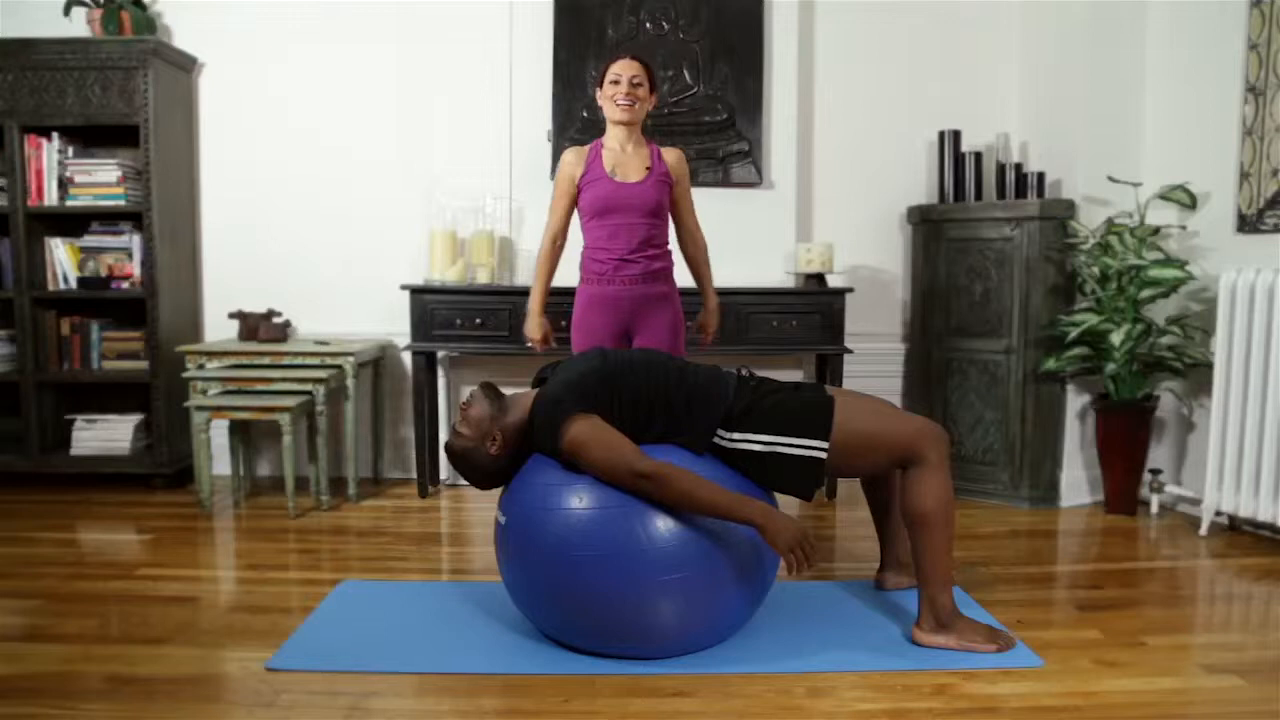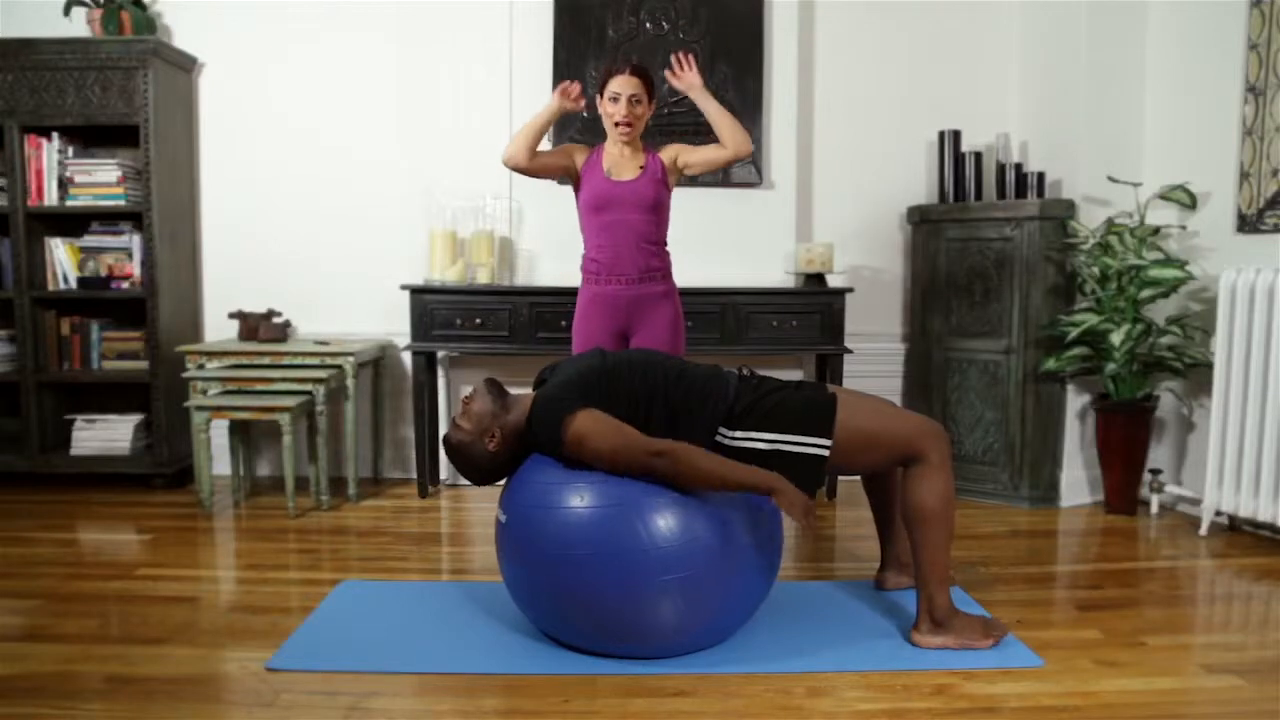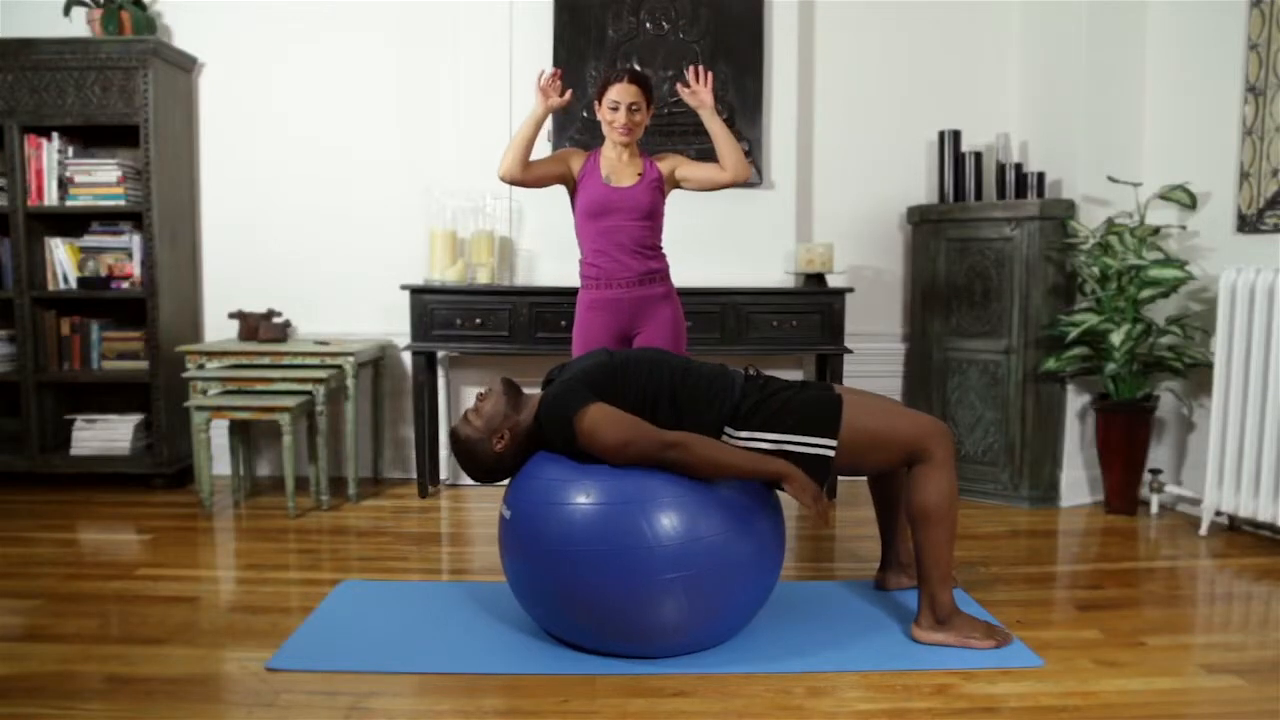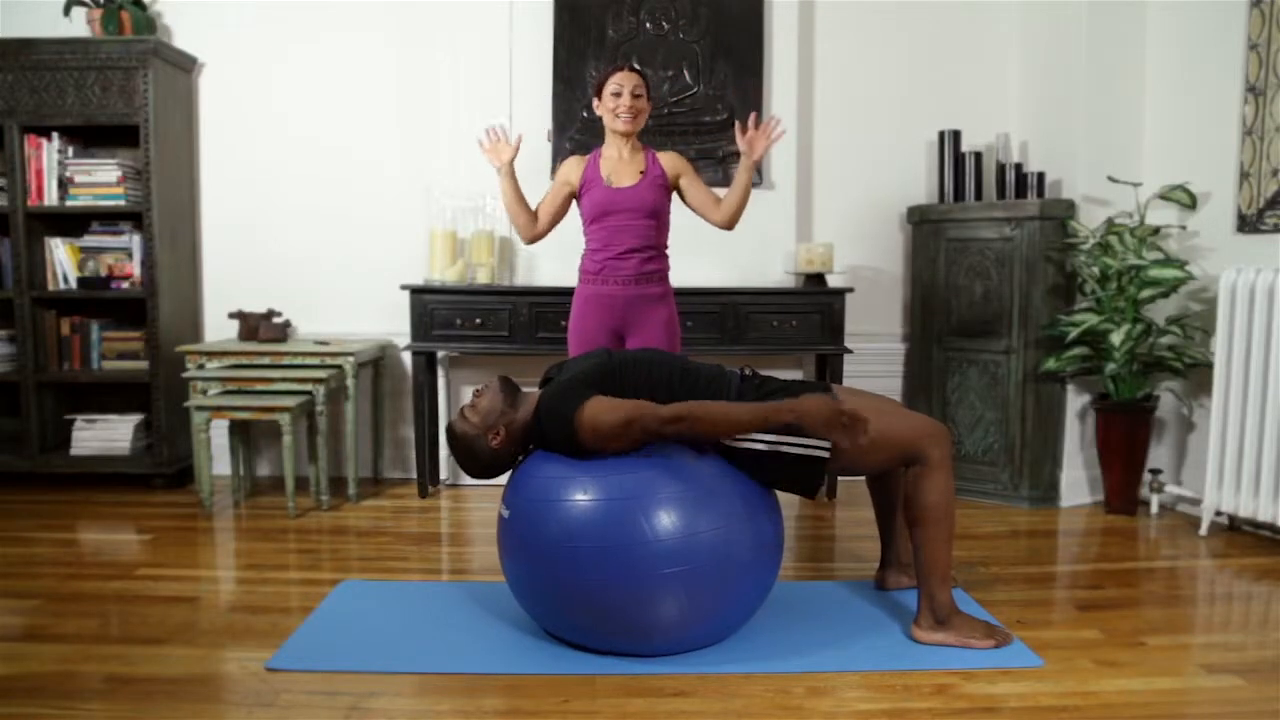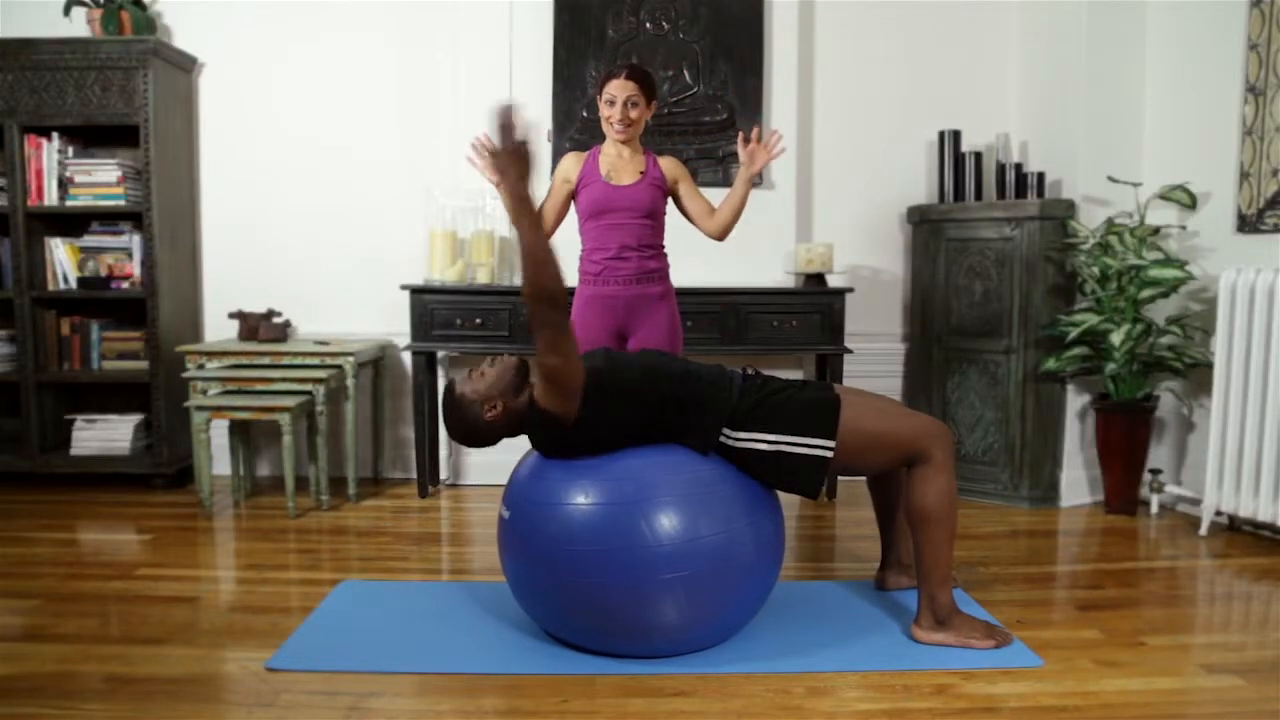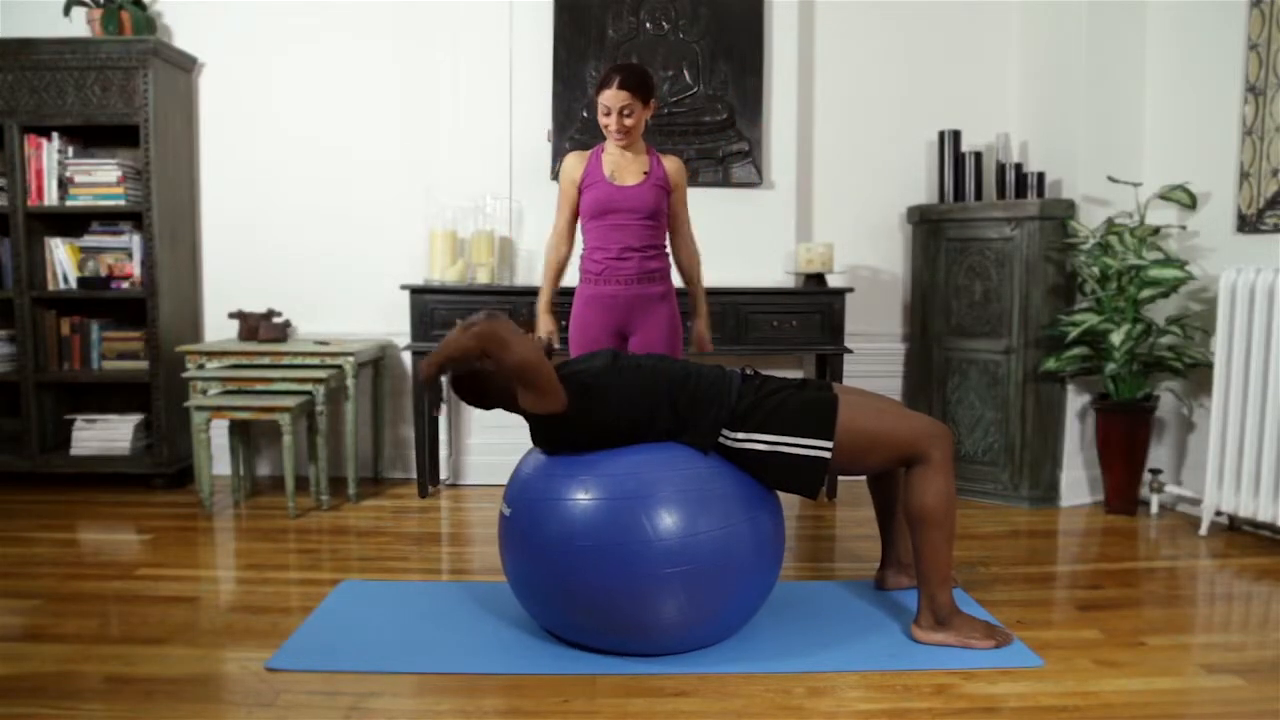
dt=0.7s
person 1, frame 1
left shoulder: (547, 387)
right shoulder: (556, 426)
right elbow: (648, 474)
right wrist: (762, 517)
left hip: (735, 393)
right hip: (740, 423)
left knee: (890, 430)
right knee: (926, 441)
left ankle: (898, 564)
right ankle: (939, 617)
person 1, frame 2
left shoulder: (548, 388)
right shoulder: (556, 424)
right elbow: (658, 455)
right wrist: (772, 482)
left hip: (735, 391)
right hip: (740, 421)
left knee: (888, 430)
right knee: (926, 441)
left ankle: (898, 565)
right ankle: (937, 616)
person 1, frame 3
left shoulder: (557, 389)
right shoulder: (563, 418)
right elbow: (671, 446)
right wrist: (782, 470)
left hip: (743, 392)
right hip: (748, 421)
left knee: (897, 431)
right knee: (931, 439)
left ankle: (898, 564)
right ankle: (938, 614)
person 1, frame 4
left shoulder: (554, 389)
right shoulder: (565, 418)
right elbow: (675, 419)
right wrist: (793, 412)
left hip: (739, 391)
right hip: (749, 418)
left knee: (884, 433)
right knee: (929, 440)
left ankle: (899, 564)
right ankle: (938, 614)
person 1, frame 5
left shoulder: (560, 403)
right shoulder: (555, 417)
right elbow: (546, 303)
right wrist: (517, 192)
left hip: (744, 398)
right hip: (741, 422)
left knee: (905, 436)
right knee: (929, 438)
left ankle: (899, 565)
right ankle: (938, 617)
person 1, frame 6
left shoulder: (558, 388)
right shoulder: (553, 413)
right elbow: (492, 329)
right wrist: (434, 365)
left hip: (742, 395)
right hip: (741, 422)
left knee: (896, 426)
right knee: (930, 441)
left ankle: (898, 563)
right ankle: (938, 615)
person 2, frame 1
left shoulder: (672, 161)
right shoulder: (576, 161)
left elbow: (690, 234)
right elbow: (554, 237)
left wrist: (709, 300)
right wrist: (536, 309)
left hip: (657, 301)
right hip: (597, 302)
person 2, frame 2
left shoulder: (667, 161)
right shoulder: (581, 160)
left elbow: (739, 148)
right elbow: (515, 158)
left wrist: (698, 94)
right wrist: (557, 108)
left hip: (657, 301)
right hip: (597, 302)
person 2, frame 3
left shoulder: (664, 168)
right shoulder: (576, 164)
left elbow: (736, 172)
right elbow: (510, 172)
left wrist: (706, 112)
right wrist: (541, 111)
left hip: (657, 304)
right hip: (598, 306)
person 2, frame 4
left shoulder: (668, 164)
right shoulder: (576, 168)
left elbow: (724, 216)
right elbow: (530, 229)
left wrist: (747, 162)
right wrist: (506, 170)
left hip: (653, 304)
right hip: (595, 304)
person 2, frame 5
left shoulder: (667, 168)
right shoulder: (575, 165)
left elbow: (715, 226)
right elbow: (538, 232)
left wrist: (745, 175)
right wrist: (503, 183)
left hip: (654, 304)
right hip: (594, 304)
person 2, frame 6
left shoulder: (670, 168)
right shoulder: (577, 164)
left elbow: (683, 243)
right elbow: (560, 241)
left wrist: (700, 312)
right wrist: (544, 308)
left hip: (655, 303)
right hip: (595, 303)
